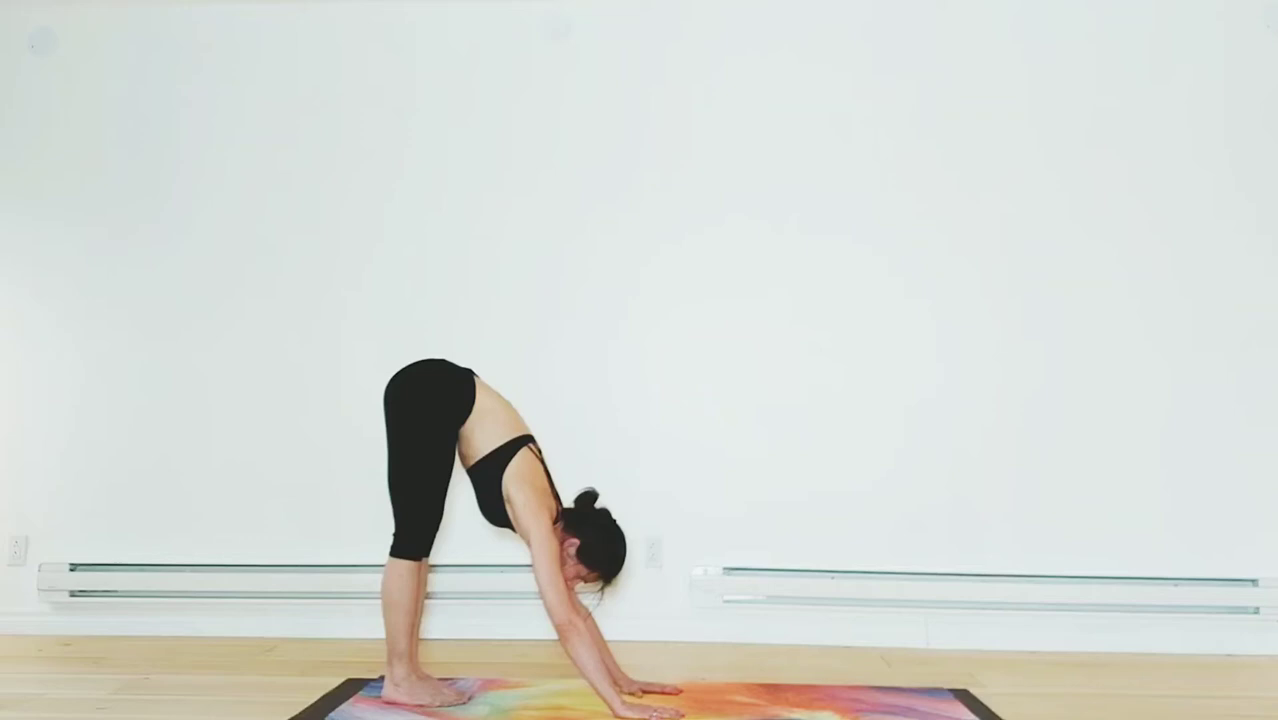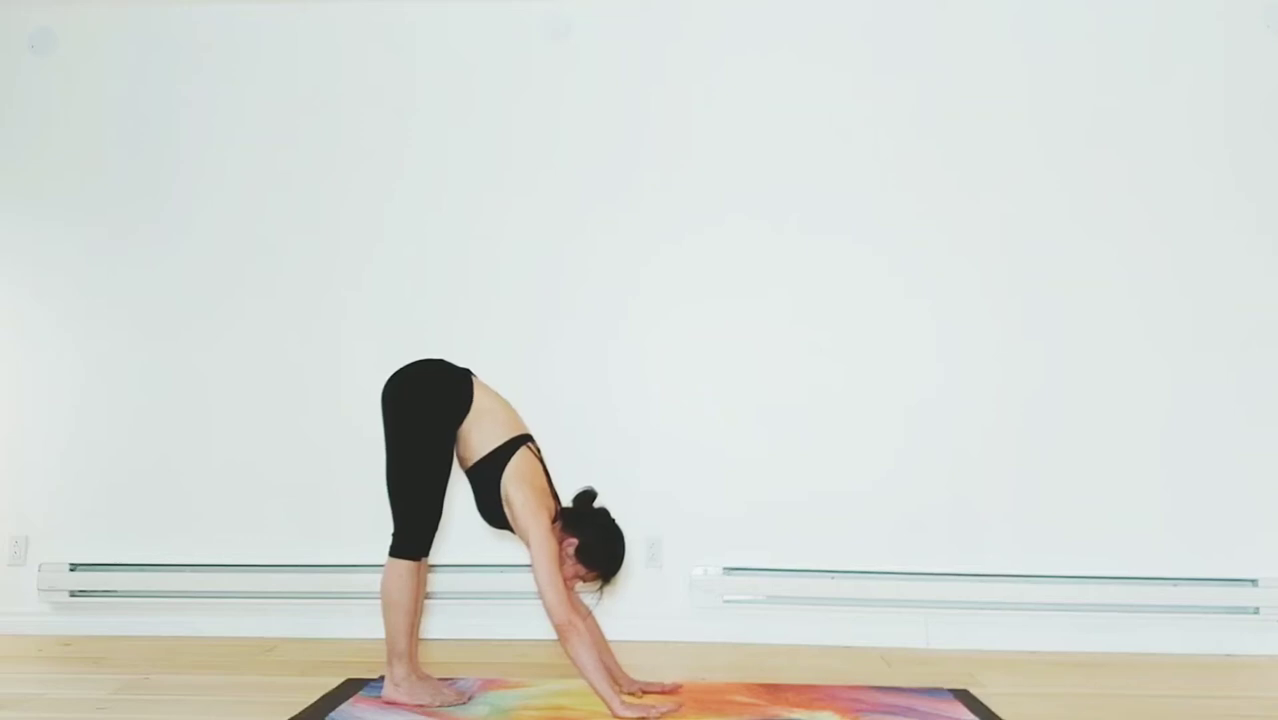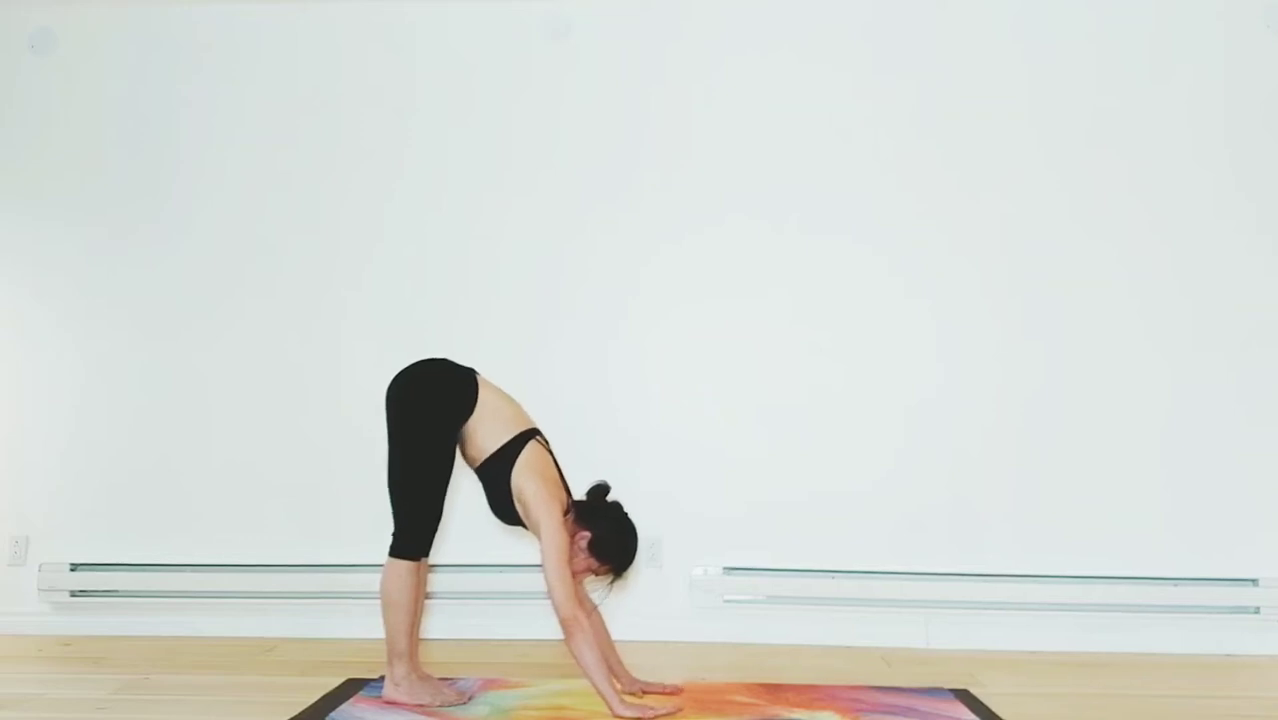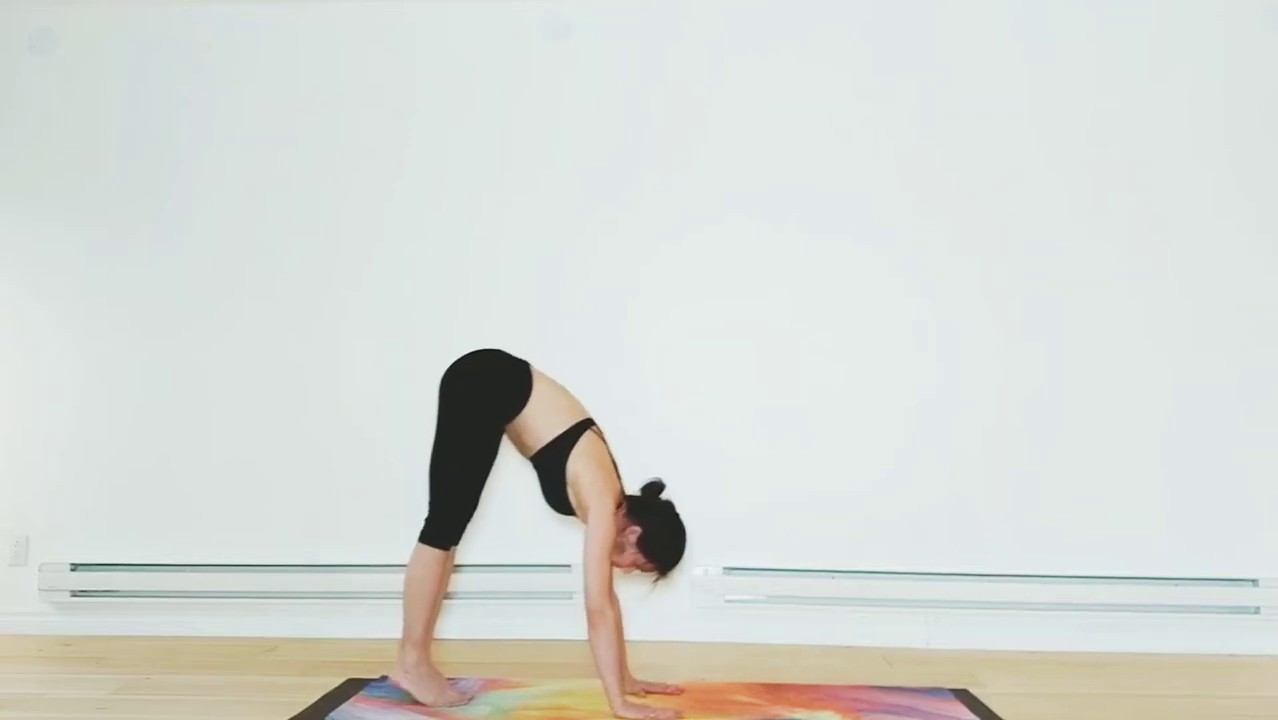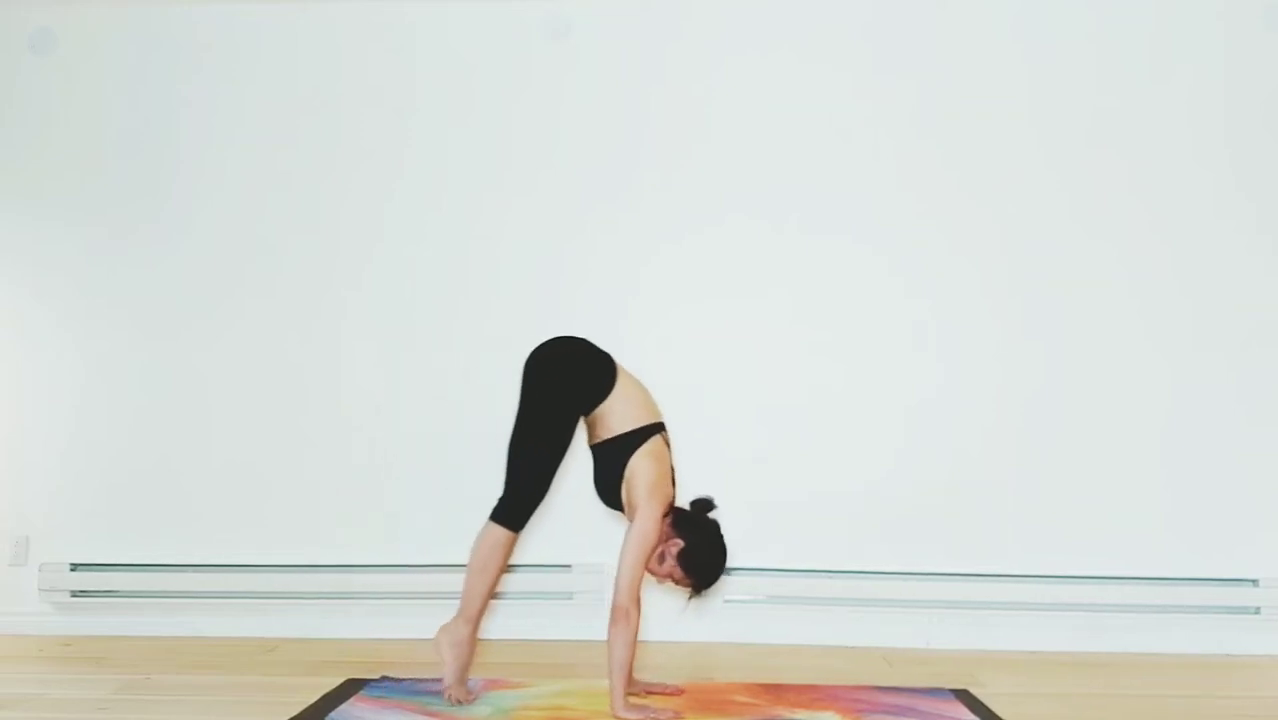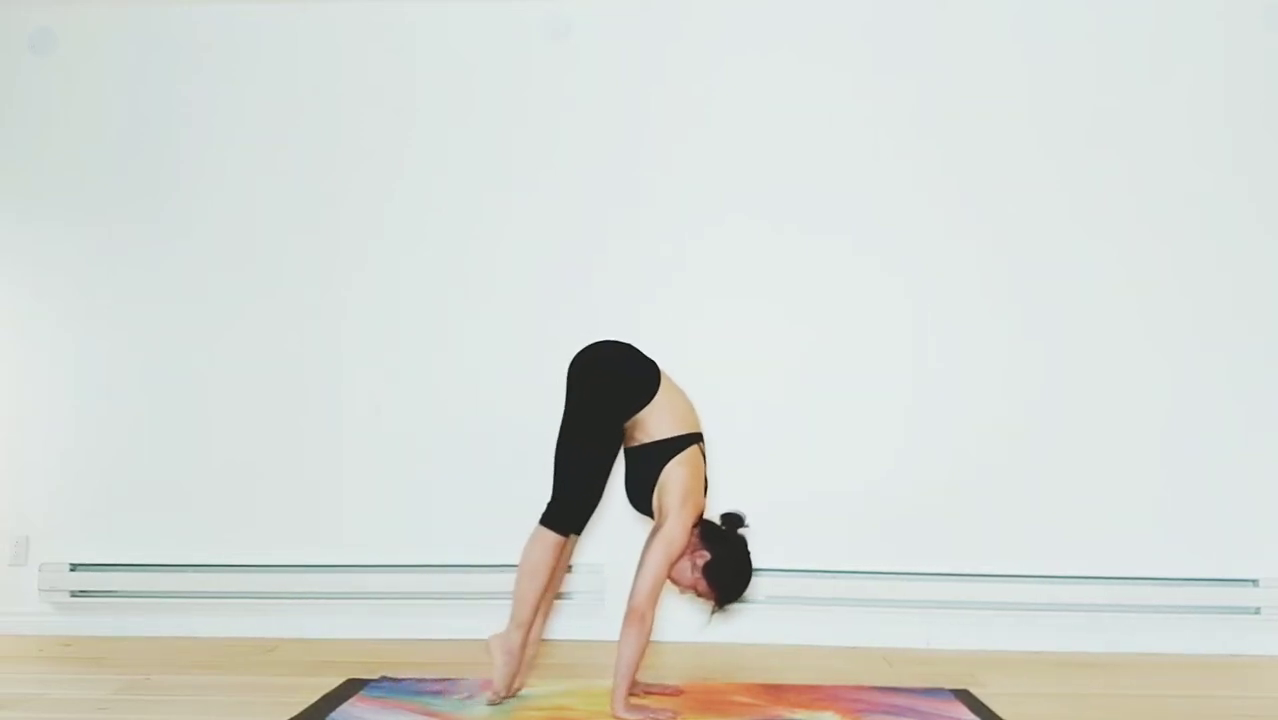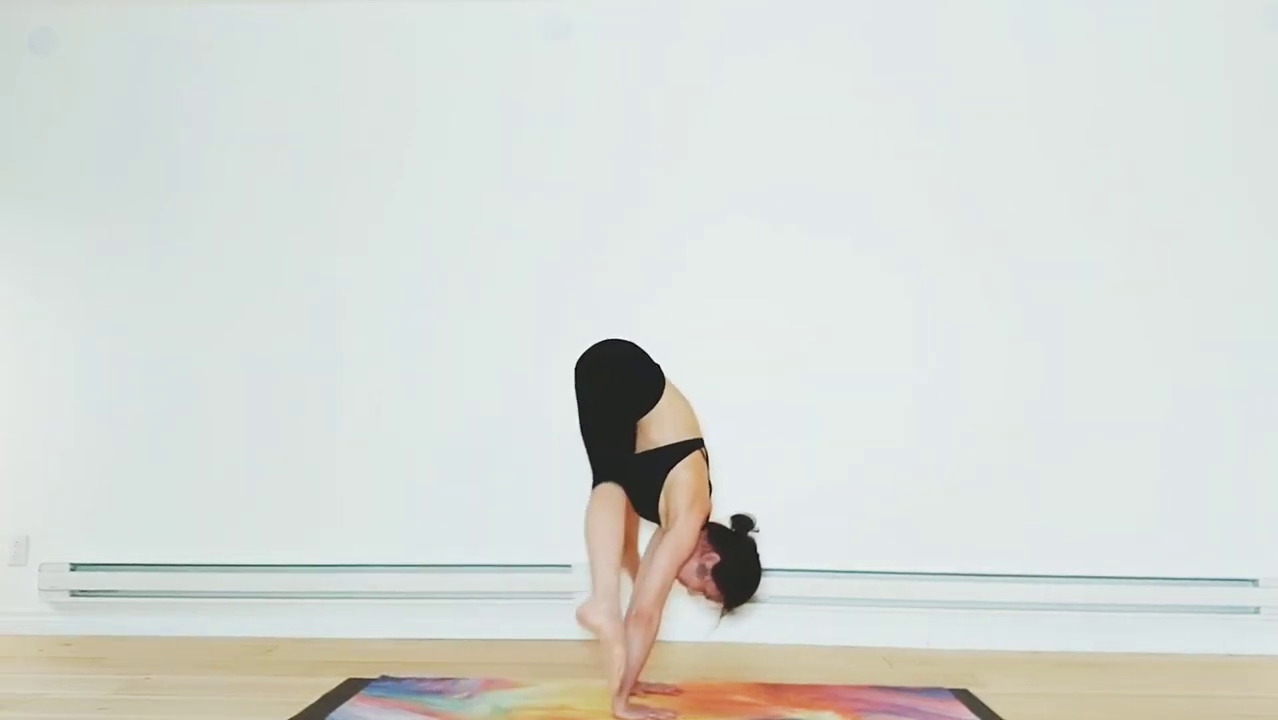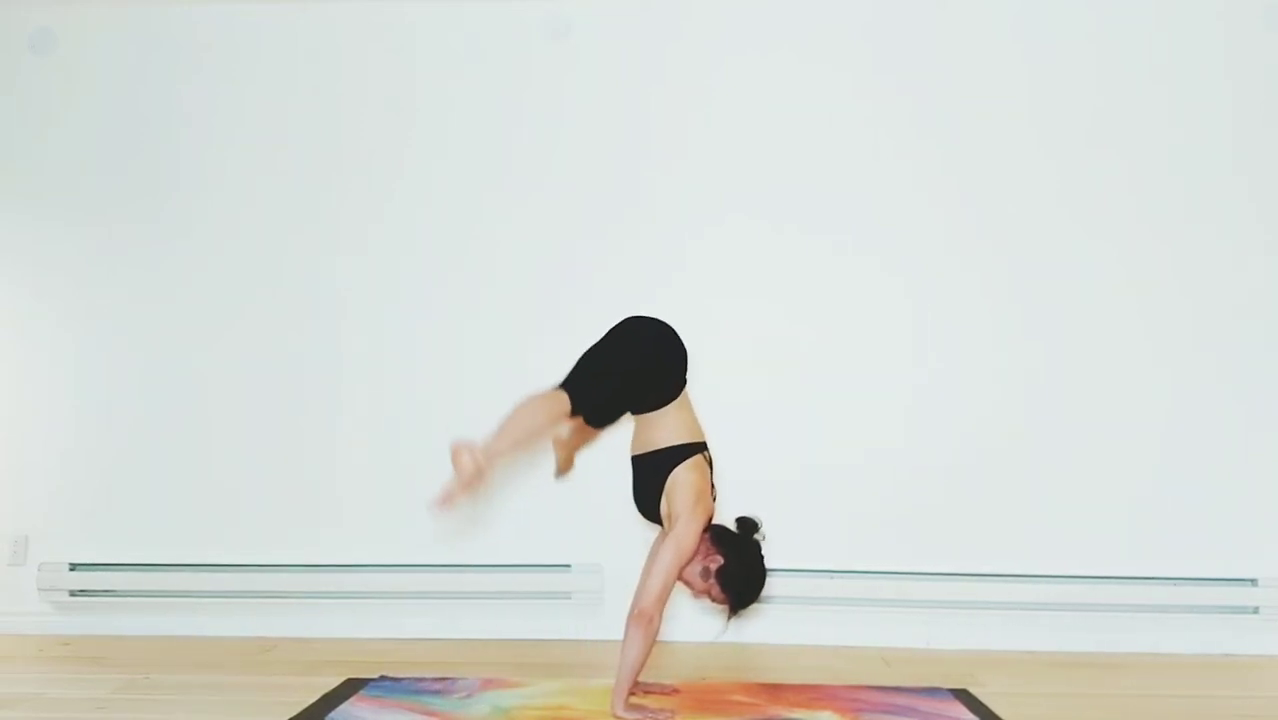
dt=0.5s
person 1, frame 1
left shoulder: (551, 518)
right shoulder: (539, 521)
left elbow: (574, 609)
right elbow: (566, 624)
left wrist: (621, 680)
left hip: (444, 399)
right hip: (424, 395)
left knee: (420, 538)
right knee: (412, 538)
left ankle: (408, 671)
right ankle: (399, 679)
person 1, frame 2
left shoulder: (545, 515)
right shoulder: (536, 520)
left elbow: (575, 609)
right elbow: (566, 623)
left wrist: (623, 680)
left hip: (443, 397)
right hip: (422, 394)
left knee: (418, 539)
right knee: (412, 538)
left ankle: (407, 672)
right ankle: (399, 678)
person 1, frame 3
left shoulder: (561, 513)
right shoulder: (550, 514)
left elbow: (582, 604)
right elbow: (570, 616)
left wrist: (624, 678)
left hip: (448, 398)
right hip: (427, 394)
left knee: (419, 540)
right knee: (413, 539)
left ankle: (408, 672)
right ankle: (399, 678)
person 1, frame 4
left shoulder: (605, 501)
right shoulder: (603, 506)
left elbow: (605, 599)
right elbow: (598, 609)
left wrist: (625, 680)
left hip: (497, 388)
right hip: (483, 385)
left knee: (448, 528)
right knee: (445, 526)
left ankle: (418, 662)
right ankle: (411, 662)
person 1, frame 5
left shoulder: (655, 508)
right shoulder: (651, 509)
left elbow: (626, 603)
right elbow: (624, 607)
left wrist: (626, 681)
left hip: (576, 373)
right hip: (565, 370)
left knee: (520, 507)
right knee: (518, 506)
right ankle: (461, 630)
person 1, frame 6
left shoulder: (680, 512)
right shoulder: (680, 517)
left elbow: (639, 606)
right elbow: (639, 610)
left wrist: (628, 682)
left hip: (620, 383)
right hip: (608, 375)
left knee: (572, 519)
right knee: (566, 514)
left ankle: (525, 643)
right ankle: (513, 640)
person 1, frame 7
left shoulder: (678, 517)
right shoulder: (688, 521)
left elbow: (645, 605)
right elbow: (645, 611)
left wrist: (630, 682)
left hip: (625, 380)
right hip: (614, 369)
left knee: (624, 482)
right knee: (613, 480)
right ankle: (604, 604)
person 1, frame 8
left shoulder: (687, 520)
right shoulder: (690, 518)
right elbow: (645, 611)
left wrist: (628, 680)
left hip: (652, 362)
left knee: (594, 418)
left ankle: (567, 442)
